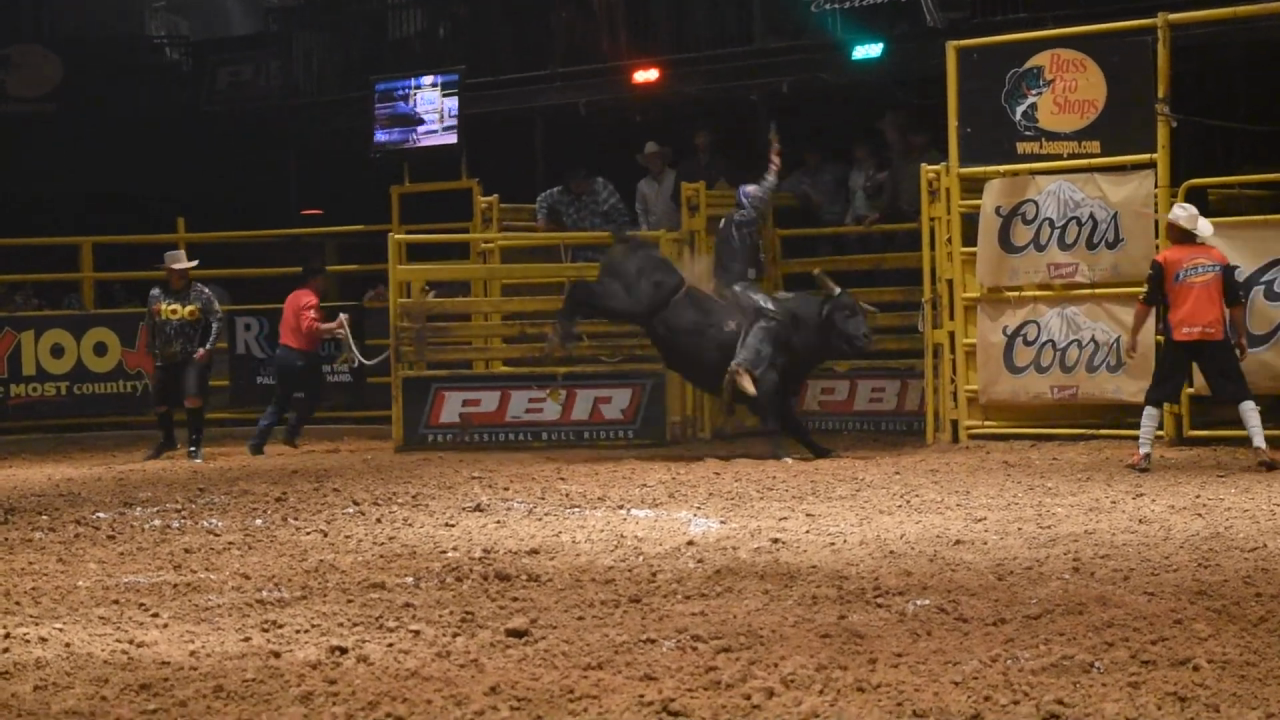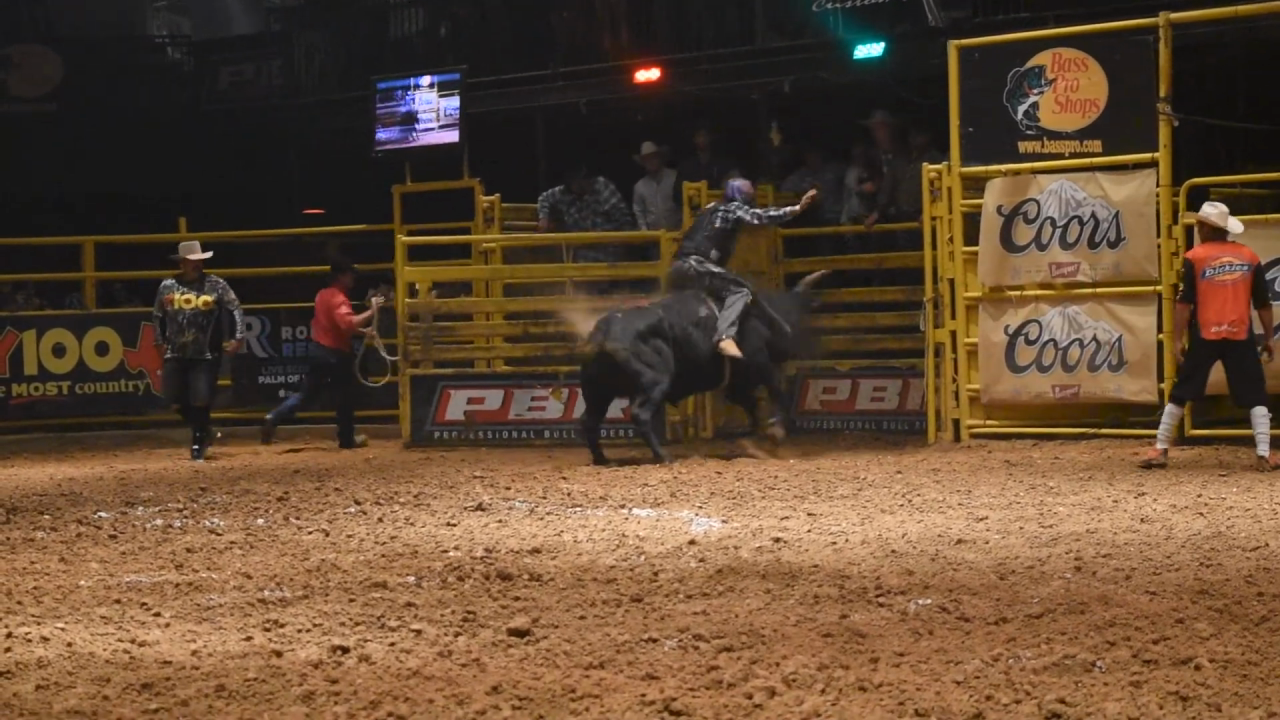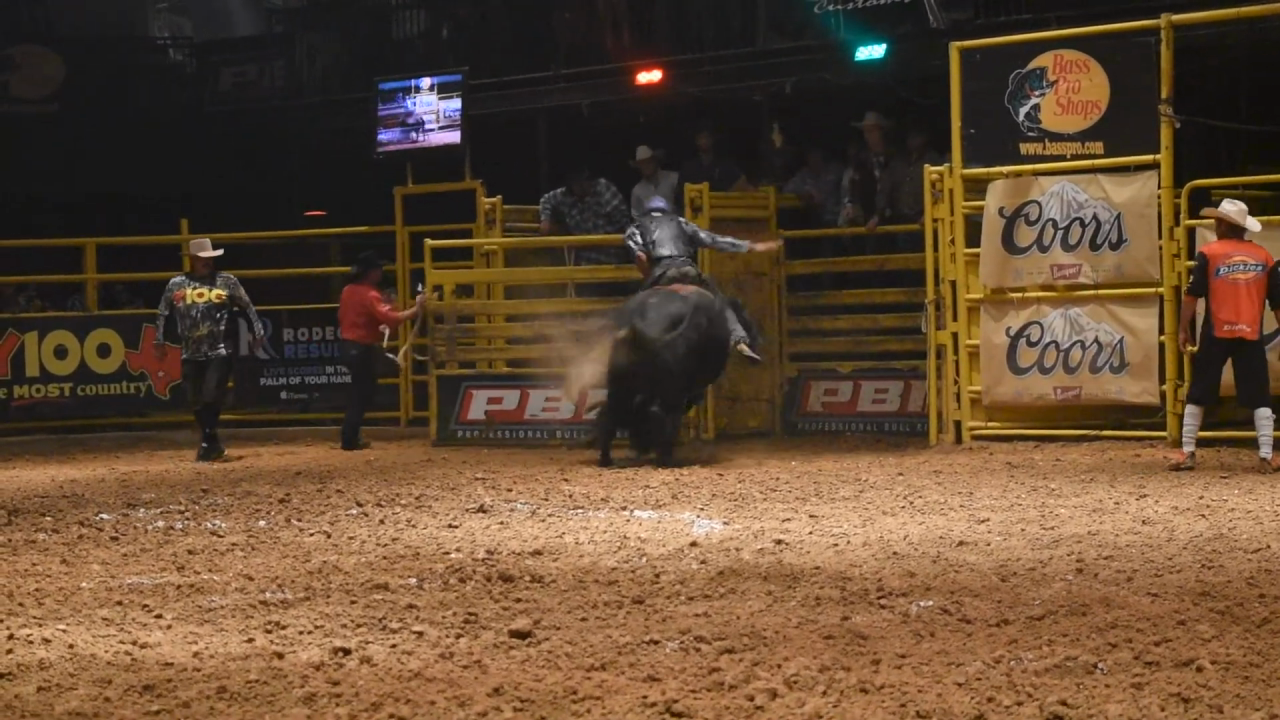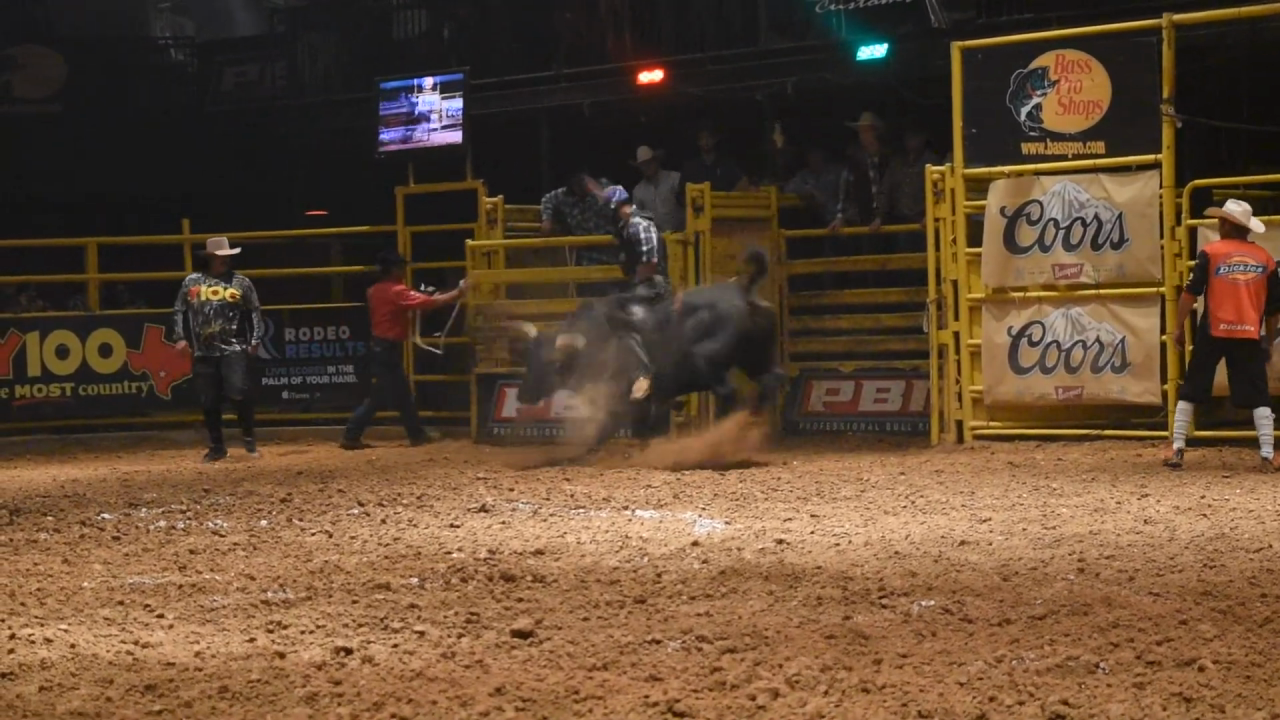
dt=0.2s
person 1, frame 1
left shoulder: (1164, 260)
right shoulder: (1217, 257)
left elbow: (1148, 301)
right elbow: (1235, 301)
left wrist: (1133, 336)
right wrist: (1240, 336)
left hip: (1179, 339)
right hip: (1216, 338)
left knee: (1156, 396)
right knee: (1240, 392)
left ankle: (1143, 453)
person 1, frame 2
left shoulder: (1195, 257)
right shoulder: (1248, 256)
left elbow: (1184, 302)
left wrist: (1178, 338)
left hip: (1204, 336)
right hip: (1240, 337)
left knee: (1181, 392)
right knee: (1255, 396)
left ankle: (1160, 450)
person 1, frame 3
left shoulder: (1209, 253)
left elbow: (1192, 294)
left wrist: (1183, 330)
left hip: (1215, 335)
right hip: (1251, 337)
left knee: (1198, 394)
left ankle: (1187, 452)
person 1, frame 4
left shoulder: (1211, 252)
left elbow: (1191, 291)
left wrist: (1180, 326)
left hip: (1212, 333)
right hip: (1248, 336)
left knee: (1191, 390)
left ankle: (1178, 449)
person 2, frame 1
left shoulder: (201, 293)
right shoulder: (155, 295)
left elbow: (217, 320)
right elbow: (150, 324)
left wrist: (208, 347)
right wrist: (151, 350)
left hip: (194, 358)
right hip: (165, 360)
left knee: (193, 399)
right knee: (160, 402)
left ankle: (194, 447)
right ankle: (168, 440)
person 2, frame 2
left shoulder: (216, 285)
right shoulder: (167, 286)
left elbow: (235, 309)
right elbow: (158, 315)
left wrist: (238, 336)
right wrist: (160, 341)
left hip: (204, 354)
right hip: (175, 354)
left knee: (200, 400)
right knee: (176, 400)
left ankle: (197, 446)
right ankle: (204, 434)
person 2, frame 3
left shoulder: (227, 281)
right shoulder: (176, 284)
left elbow: (247, 308)
right elbow: (163, 313)
left wrist: (257, 333)
right wrist: (160, 342)
left hip: (218, 350)
right hip: (191, 353)
left knee: (212, 398)
right knee: (198, 403)
left ankle: (207, 446)
right ankle: (214, 447)
person 2, frame 4
left shoulder: (241, 282)
right shoulder: (192, 281)
left elbow: (255, 312)
right elbow: (179, 310)
left wrist: (255, 340)
right wrist: (180, 336)
left hip: (233, 348)
right hip: (203, 351)
left knee: (238, 393)
right knee: (208, 402)
left ankle: (249, 438)
right ankle: (217, 446)
person 3, frame 1
left shoulder: (745, 226)
right shoulder: (741, 219)
right elbow: (761, 201)
right wrist: (773, 170)
left hip: (739, 287)
right hip: (738, 288)
right knee: (771, 318)
right ankle: (741, 368)
person 3, frame 2
left shoulder: (712, 210)
right shoulder: (733, 210)
right elbow: (761, 217)
right wrist: (798, 208)
left hip: (683, 268)
right hip: (695, 265)
right knee: (740, 292)
right ankle: (725, 338)
person 3, frame 3
left shoulder: (636, 228)
right shoulder: (680, 223)
left elbow: (639, 256)
right elbow: (716, 241)
left wrist: (650, 278)
right wrist: (753, 247)
left hip: (662, 272)
right hip: (687, 270)
right ankle: (741, 342)
person 3, frame 4
left shoulder: (638, 226)
right shoulder: (629, 223)
left elbow: (650, 262)
left wrist: (634, 284)
left hip: (650, 284)
right hip: (644, 284)
left knee: (627, 318)
left ankle: (643, 376)
person 4, frame 1
left shoulder: (294, 296)
right shoulder: (311, 300)
right elbow: (311, 328)
left wrist: (331, 331)
right wrist: (336, 325)
left hip: (282, 353)
right hip: (302, 357)
left knee: (278, 404)
right knee: (311, 397)
left ankle: (256, 442)
right ankle: (291, 432)
person 4, frame 2
left shoulder: (323, 294)
right shoulder: (339, 300)
right elbow: (348, 323)
left wrist: (360, 329)
right wrist: (372, 311)
left hip: (318, 349)
right hip: (334, 354)
left knee: (306, 393)
right knee: (346, 397)
left ankle: (274, 418)
right ankle: (347, 439)
person 4, frame 3
left shoulder: (347, 291)
right shoulder: (370, 295)
right elbow: (391, 319)
left wrist: (376, 324)
right wrist: (417, 309)
left hip: (346, 346)
right hip: (360, 350)
left knee: (362, 391)
right knee: (360, 395)
left ankle: (351, 435)
right ankle: (349, 441)
person 4, frame 4
left shoulder: (376, 290)
right shoulder: (398, 291)
right elbow: (429, 302)
right wrist: (457, 293)
left hip: (381, 346)
right hip: (388, 348)
left knee: (401, 393)
right knee: (380, 396)
left ankle: (417, 434)
right ankle: (351, 436)
